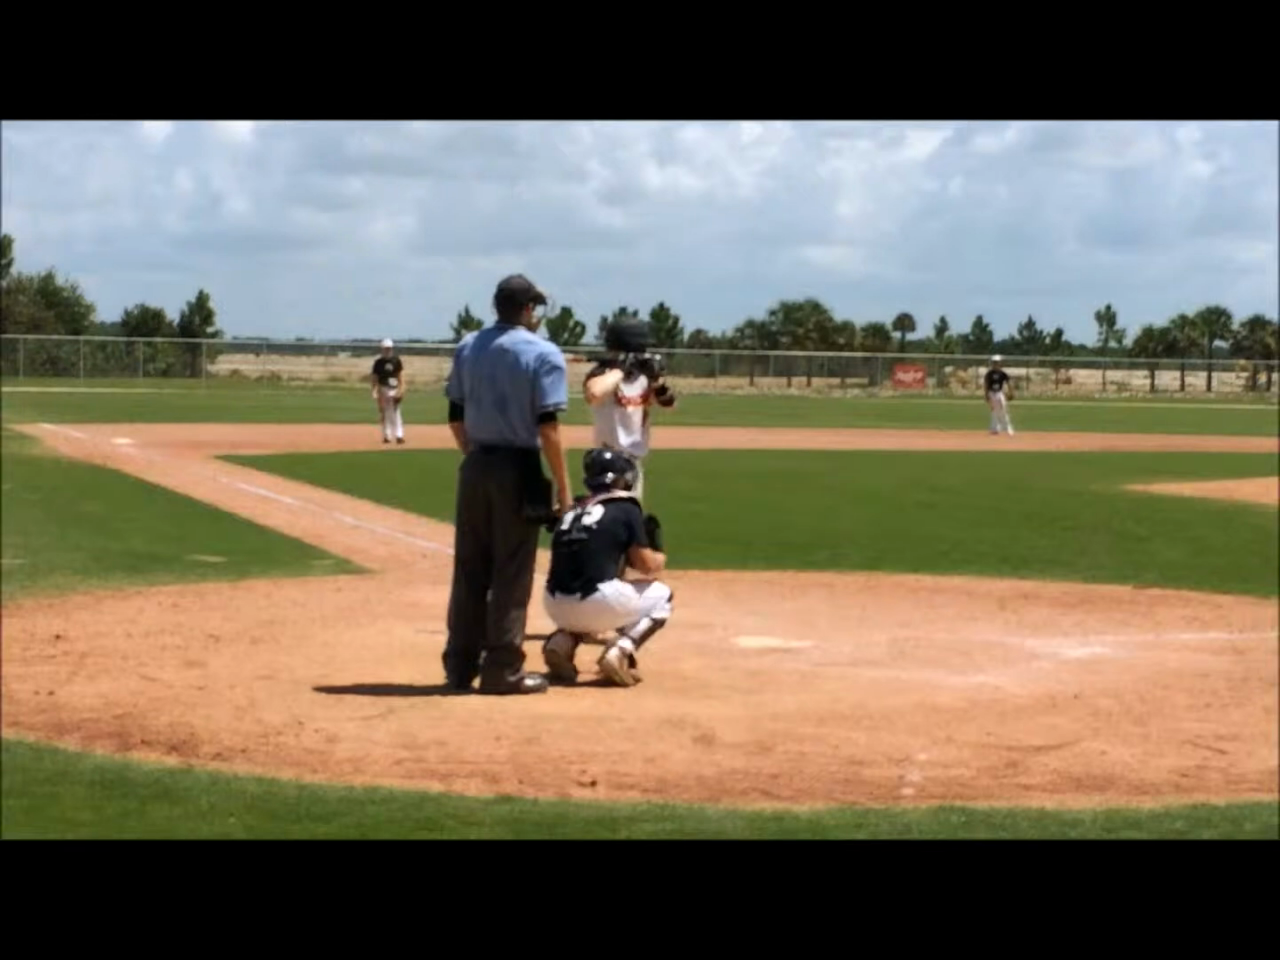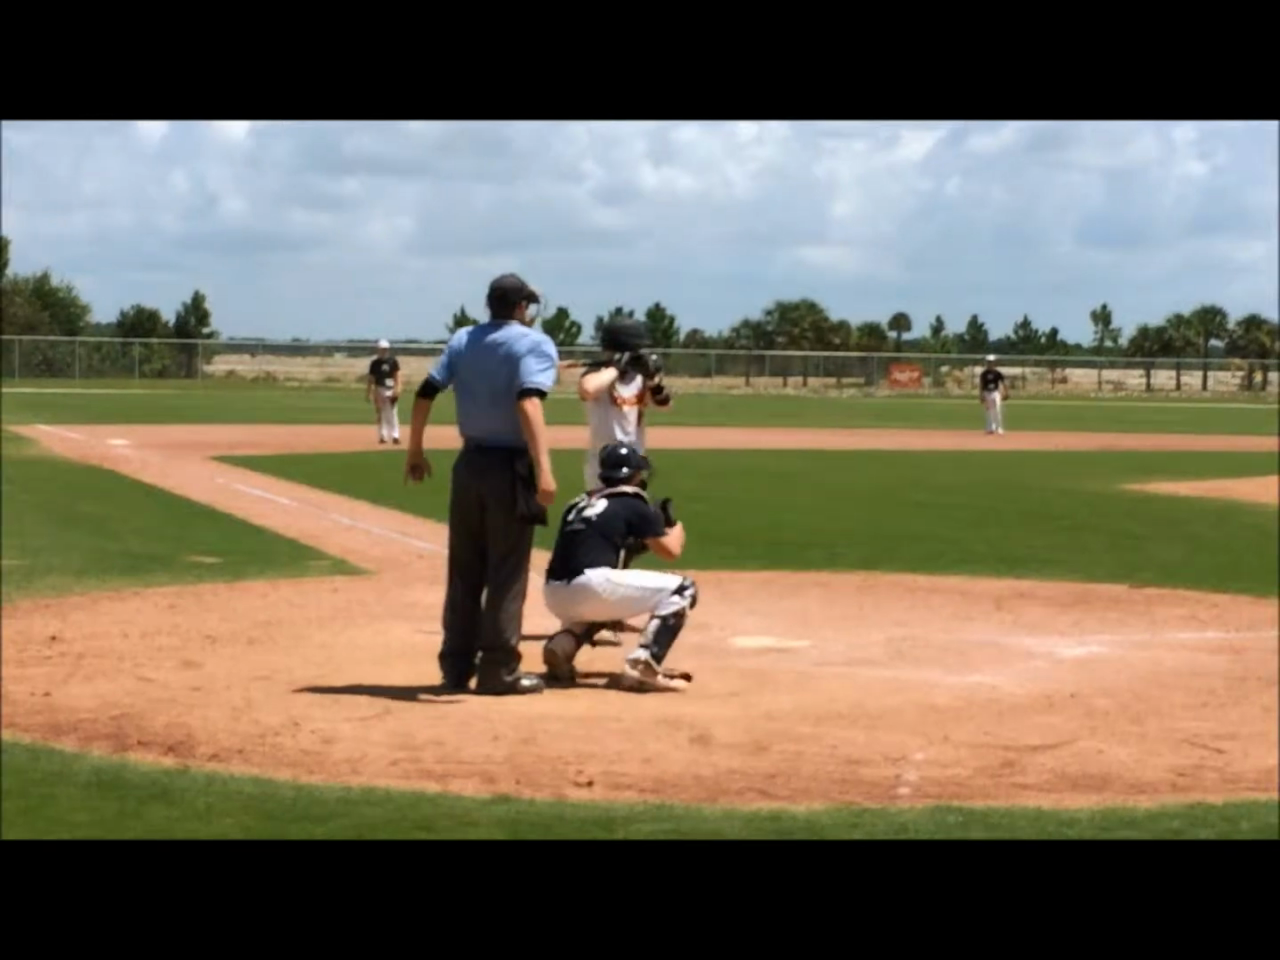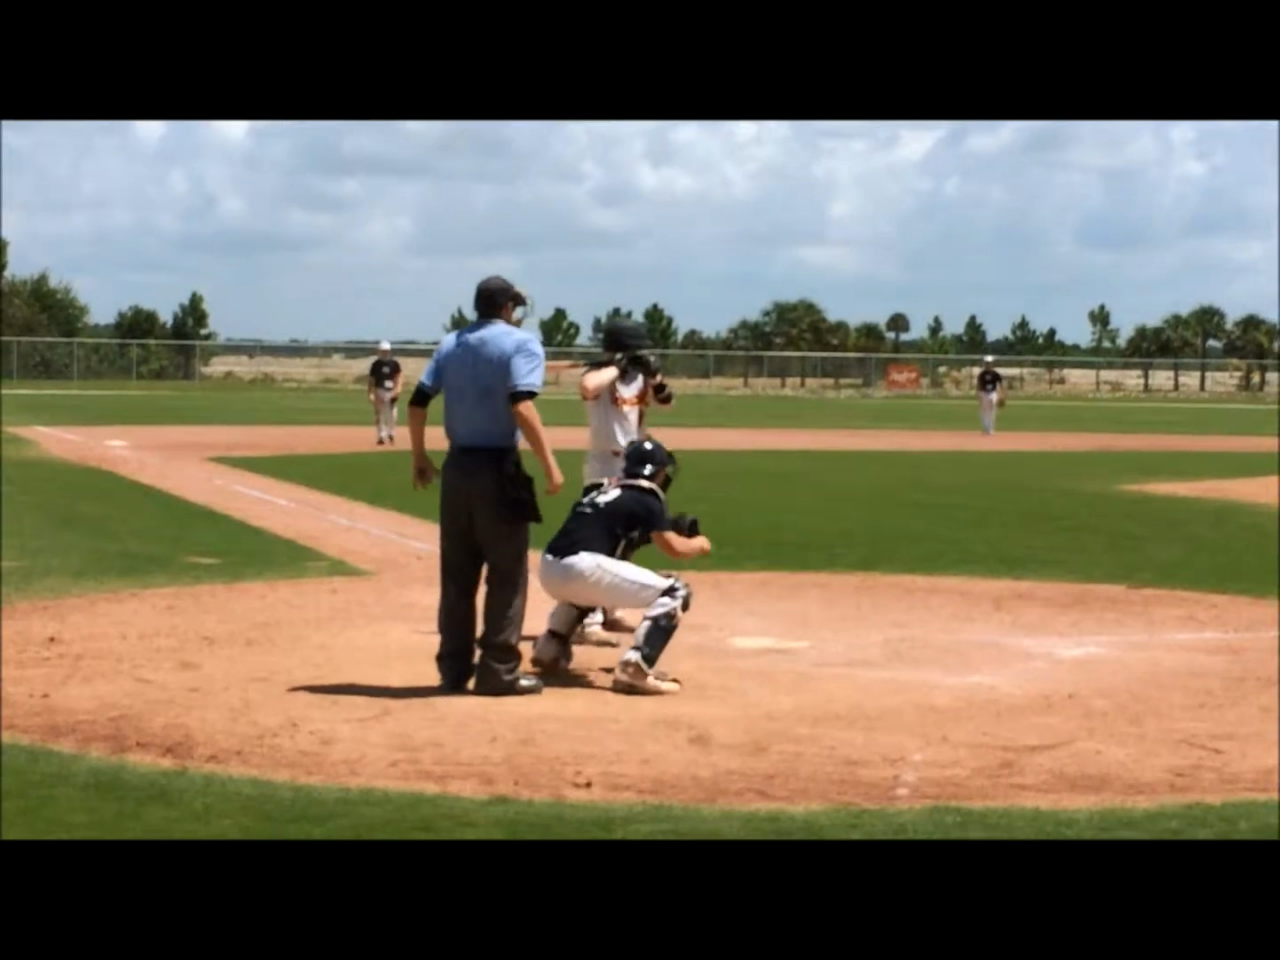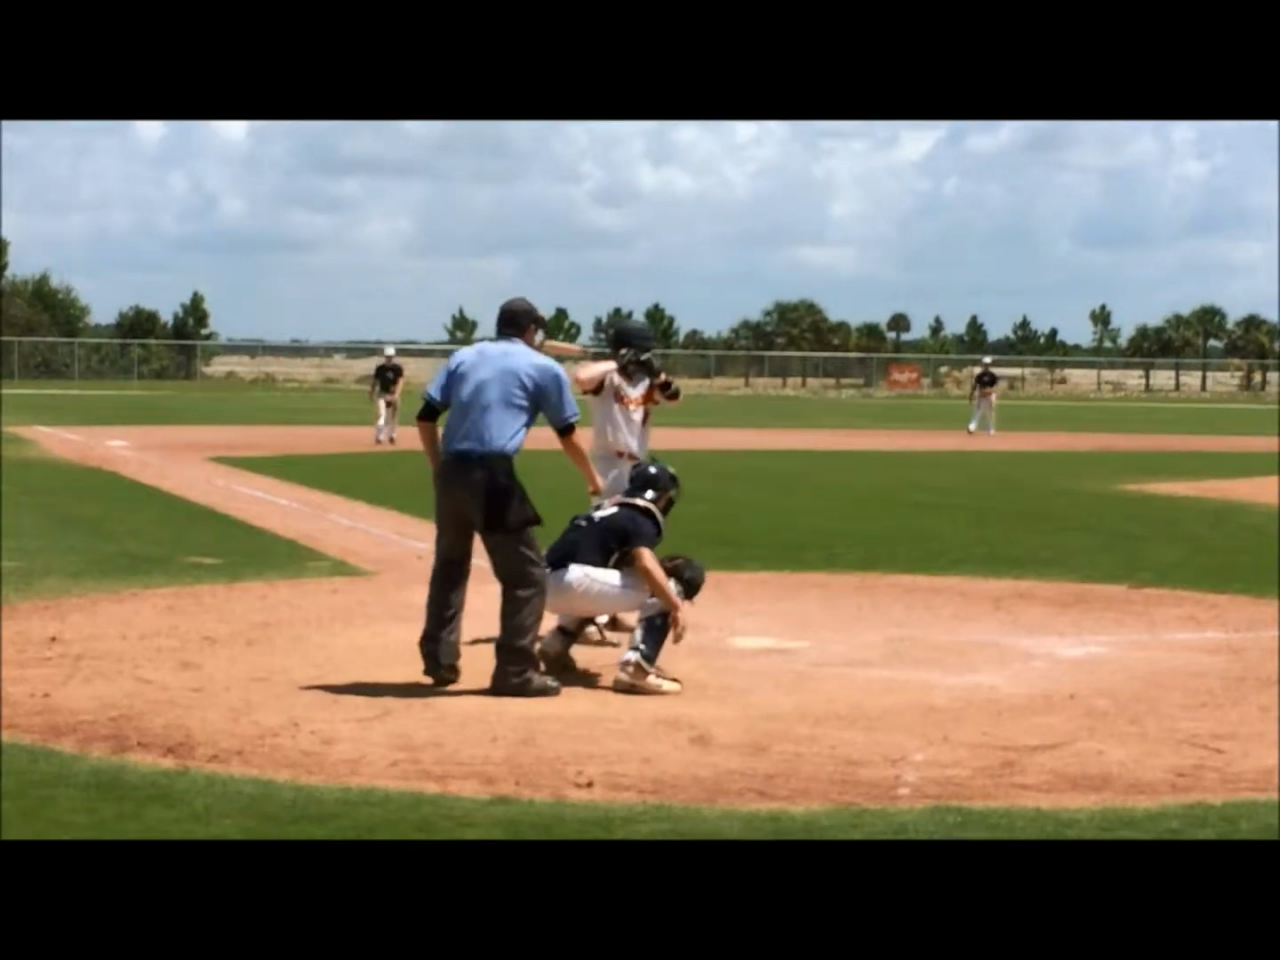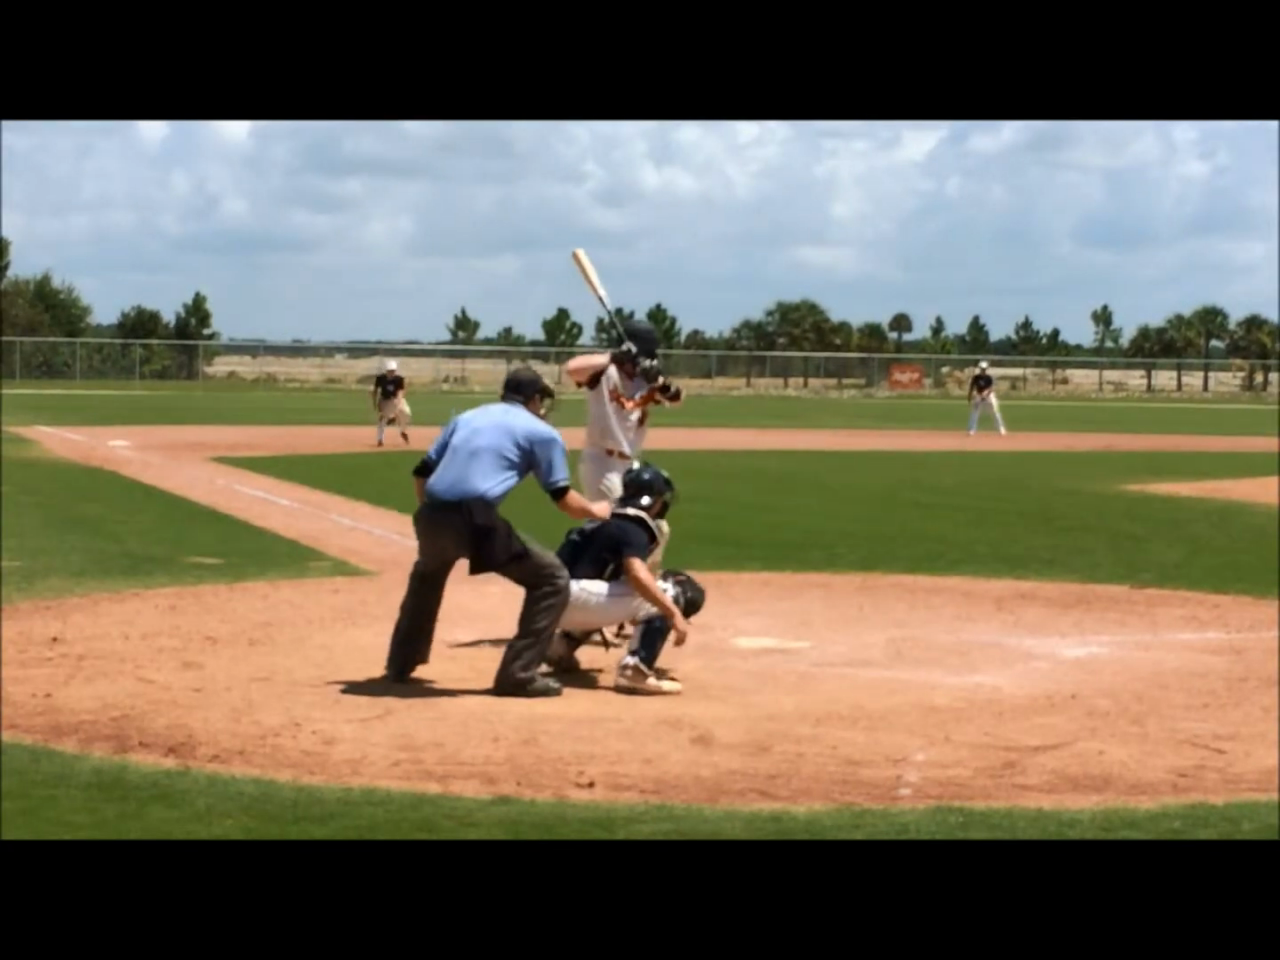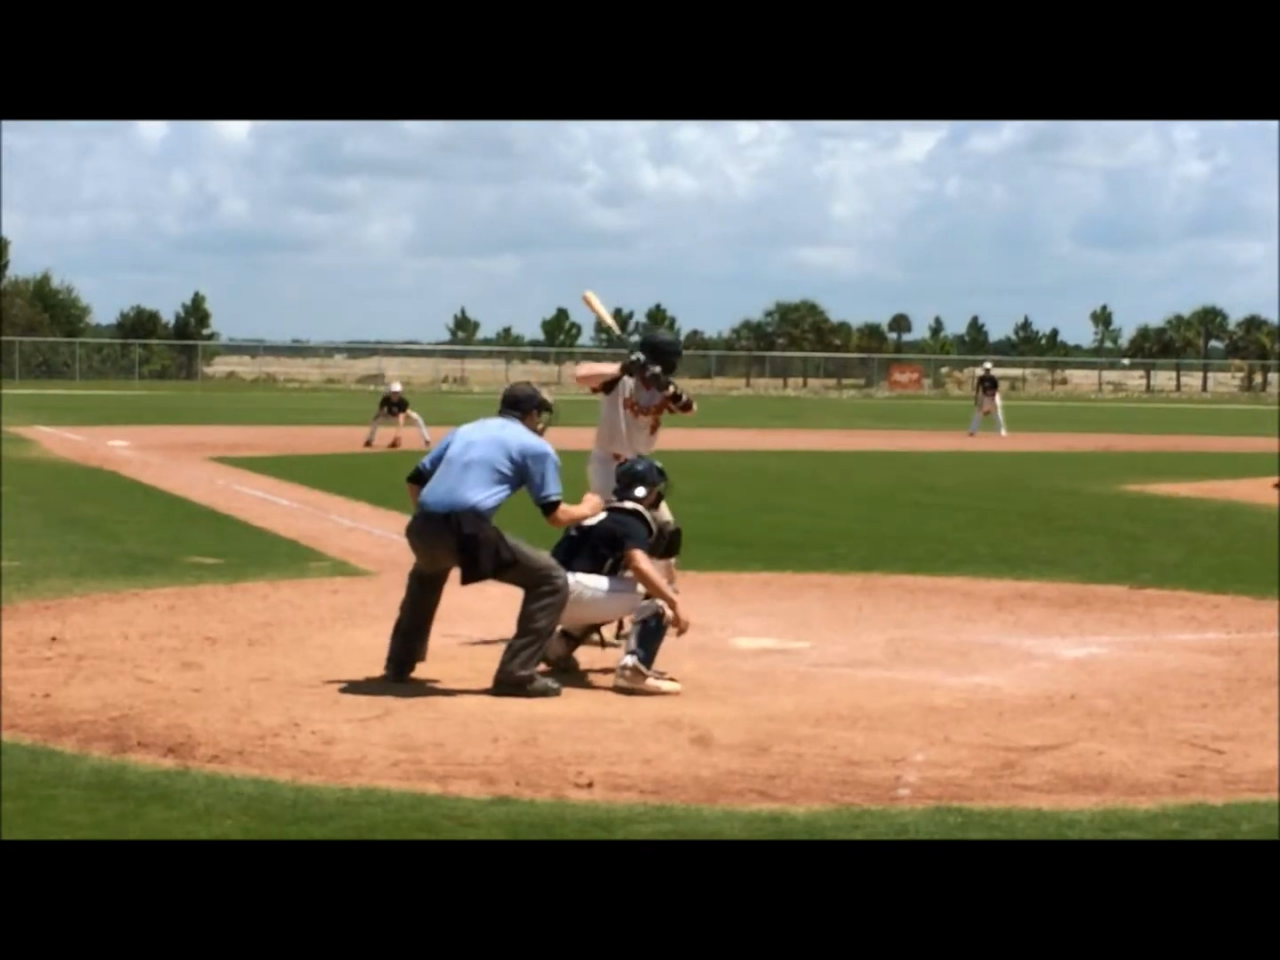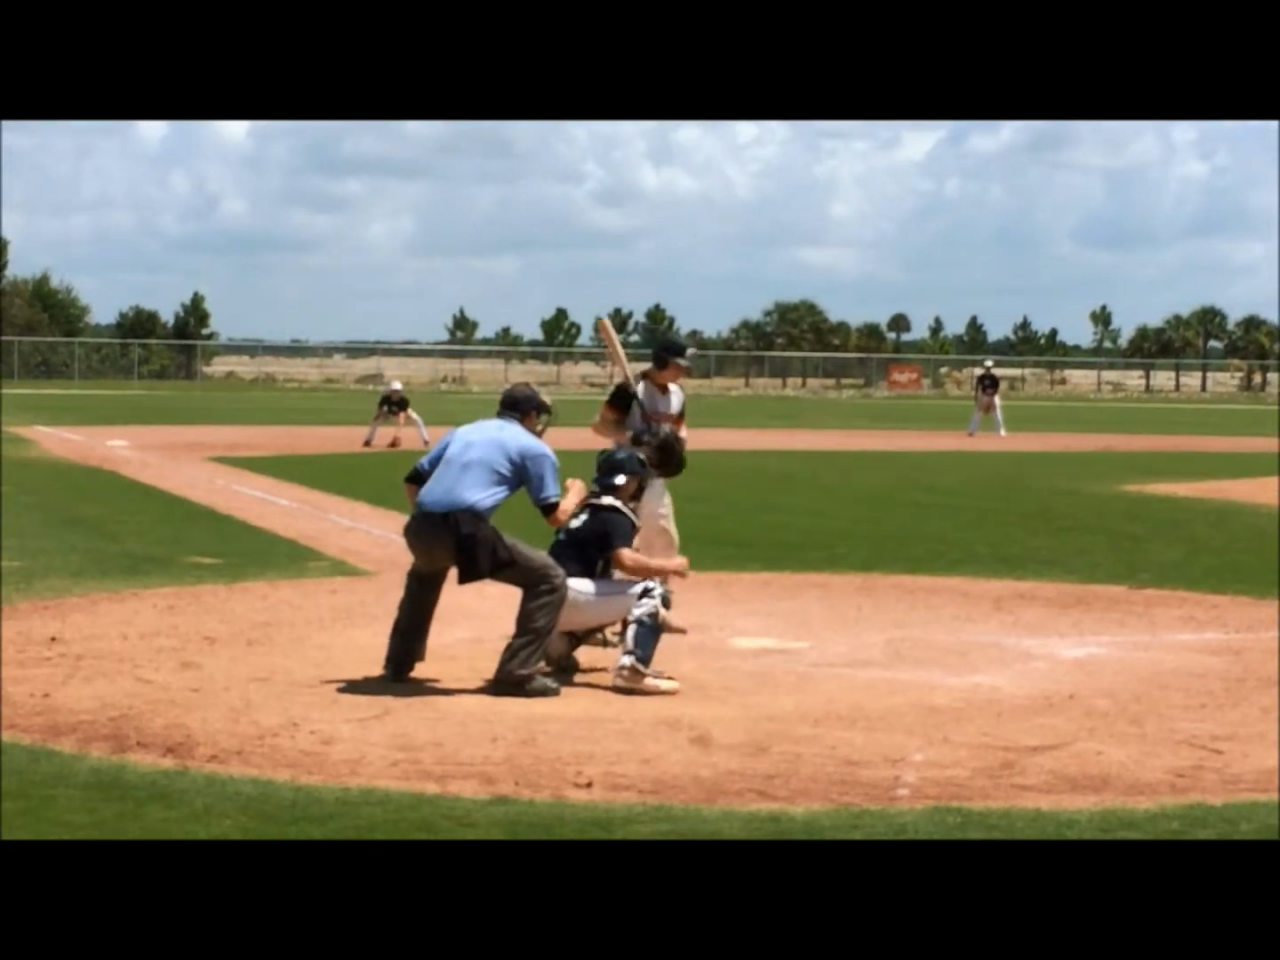
dt=0.4s
person 1, frame 1
left shoulder: (468, 346)
right shoulder: (543, 353)
left elbow: (455, 415)
right elbow: (548, 427)
right wrist: (563, 487)
left hip: (475, 467)
right hip: (518, 469)
left knee: (469, 571)
right knee: (512, 574)
left ankle: (460, 666)
right ankle: (502, 671)
person 1, frame 2
left shoulder: (462, 340)
right shoulder: (535, 343)
left elbow: (425, 393)
right elbow: (529, 402)
left wrist: (415, 450)
right wrist: (544, 468)
left hip: (469, 464)
right hip: (510, 467)
left knee: (464, 572)
right knee: (507, 573)
left ankle: (457, 666)
right ankle: (499, 671)
person 1, frame 3
left shoulder: (450, 344)
right shoulder: (521, 342)
left elbow: (418, 402)
right elbow: (522, 407)
left wrist: (419, 457)
right wrist: (550, 465)
left hip: (456, 467)
right hip: (496, 468)
left knee: (456, 574)
right knee: (508, 574)
left ankle: (453, 669)
right ankle: (499, 671)
person 1, frame 4
left shoulder: (463, 356)
right shoulder: (544, 367)
left elbow: (426, 416)
right elbow: (569, 436)
right wrist: (592, 478)
left hip: (451, 474)
right hip: (492, 477)
left knee: (449, 568)
right knee: (525, 575)
left ankle: (439, 661)
right ankle: (516, 673)
person 1, frame 5
left shoulder: (467, 417)
right shoulder: (541, 431)
left elbow: (422, 472)
right elbow: (564, 500)
right wrist: (596, 509)
left hip: (430, 518)
right hip: (474, 521)
left knee: (427, 575)
right knee: (552, 579)
left ankle: (400, 662)
right ankle: (518, 675)
person 1, frame 6
left shoulder: (465, 430)
right shoulder: (535, 446)
left elbow: (415, 480)
right elbow: (556, 515)
right wrist: (588, 508)
left hip: (422, 529)
right hip: (466, 532)
left knee: (426, 574)
right knee: (550, 580)
left ankle: (399, 663)
right ankle: (517, 674)
person 1, frame 7
left shoulder: (464, 431)
right shoulder: (534, 447)
left elbow: (414, 480)
right elbow: (555, 516)
right wrist: (575, 493)
left hip: (421, 529)
right hip: (465, 532)
left knee: (424, 575)
right knee: (549, 579)
left ankle: (398, 663)
right ankle: (517, 674)
person 2, frame 1
left shoulder: (644, 375)
right shoulder: (602, 373)
left elbow: (667, 402)
right elbow: (594, 393)
left wrist: (656, 377)
right wrist: (621, 369)
left hip: (635, 459)
person 2, frame 2
left shoulder: (639, 375)
right shoulder: (598, 373)
left elbow: (663, 402)
right elbow: (587, 389)
left wrist: (653, 377)
right wrist: (617, 367)
right hip: (605, 466)
person 2, frame 3
left shoulder: (639, 376)
right shoulder: (599, 373)
left elbow: (665, 400)
right elbow: (587, 387)
left wrist: (653, 374)
right wrist: (618, 365)
right hip: (605, 466)
left knee: (625, 542)
left ankle: (606, 612)
right ankle: (589, 621)
person 2, frame 4
left shoulder: (644, 378)
right shoulder: (605, 375)
left elbow: (673, 396)
right elbow: (580, 378)
left wrist: (657, 374)
right wrist: (617, 362)
left hip: (637, 467)
right hip: (610, 466)
left ankle: (608, 612)
right ankle: (591, 619)
person 2, frame 5
left shoulder: (647, 379)
right shoulder: (604, 372)
left elbow: (676, 397)
right elbow: (572, 368)
left wrist: (657, 378)
right wrist: (614, 356)
left hip: (631, 465)
right hip: (601, 463)
left knee: (658, 532)
person 2, frame 6
left shoulder: (664, 385)
right shoulder: (621, 378)
left elbow: (689, 407)
right elbow: (581, 374)
left wrist: (667, 388)
right wrist: (624, 367)
right hip: (609, 467)
left knee: (663, 532)
person 2, frame 7
left shoulder: (676, 396)
right shoulder: (632, 390)
left elbow: (681, 434)
right elbow: (600, 426)
right wrist: (633, 439)
left hip: (654, 480)
left knee: (667, 543)
person 3, frame 1
left shoulder: (568, 510)
right shoulder: (626, 508)
right elbow: (646, 565)
right wrist: (661, 559)
left hip: (555, 605)
right hip: (597, 602)
right knee: (661, 597)
left ankle: (562, 643)
right ankle: (621, 651)
person 3, frame 2
left shoulder: (581, 503)
right shoulder: (633, 503)
right elbow: (670, 551)
right wrist: (676, 528)
left hip: (556, 595)
right hip: (589, 586)
right knee: (682, 590)
left ankle: (563, 644)
right ankle: (643, 667)
person 3, frame 3
left shoulder: (603, 490)
right shoulder: (645, 499)
right elbow: (674, 548)
right wrist: (699, 543)
left hip: (550, 570)
right hip: (580, 568)
right knee: (674, 593)
left ankle: (550, 647)
right ankle: (634, 668)
person 3, frame 4
left shoulder: (611, 510)
right shoulder: (641, 520)
right elbow: (645, 566)
left wrist: (661, 571)
right wrist: (677, 606)
left hip: (548, 584)
right hip: (571, 583)
right knee: (666, 592)
left ankle: (556, 647)
right ankle: (635, 669)
person 3, frame 5
left shoulder: (611, 520)
right shoulder: (634, 529)
right elbow: (637, 575)
right wrist: (674, 613)
right hip: (573, 596)
right knee: (668, 593)
left ankle: (561, 648)
right ankle: (635, 671)
person 3, frame 6
left shoulder: (609, 513)
right shoulder: (632, 520)
right elbow: (639, 565)
right wrist: (674, 603)
right hip: (569, 591)
left knee: (610, 596)
right knee: (655, 596)
left ankle: (559, 647)
right ankle: (633, 670)
person 3, frame 7
left shoulder: (591, 504)
right shoulder: (615, 515)
right elbow: (625, 562)
right wrist: (670, 566)
right hip: (566, 594)
left knee: (618, 600)
right knee: (653, 594)
left ankle: (560, 645)
right ankle: (632, 670)
